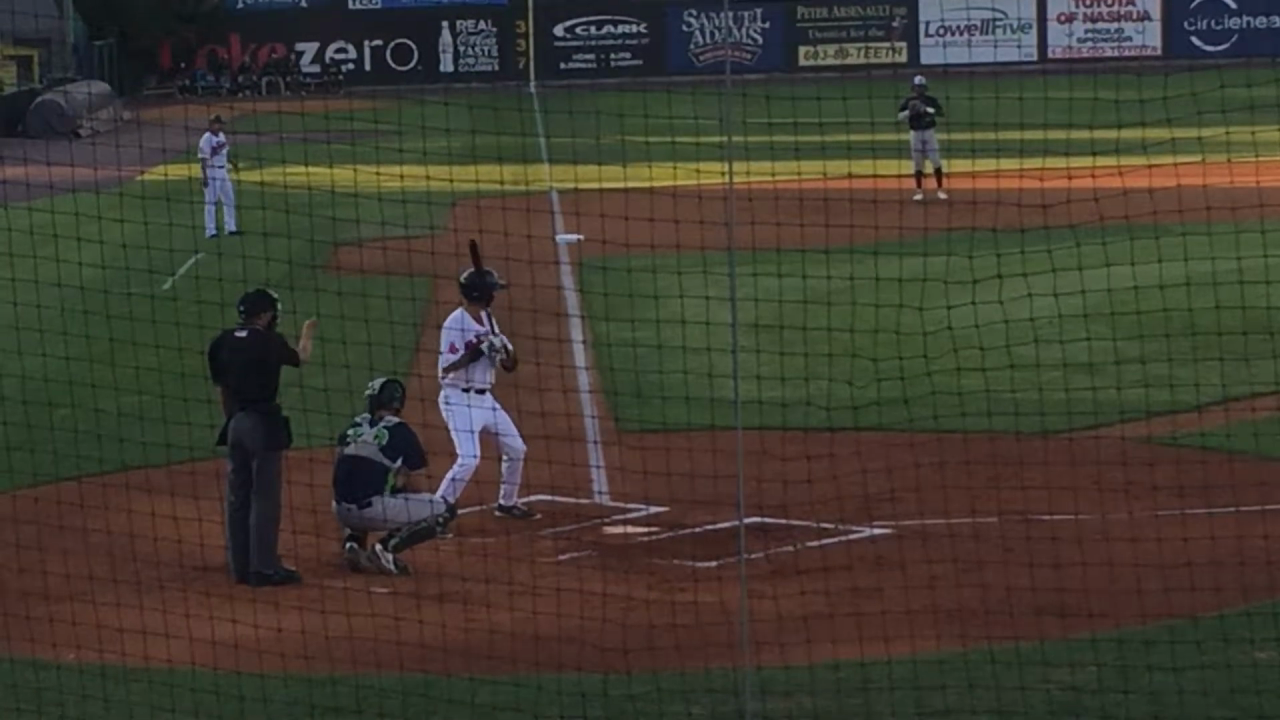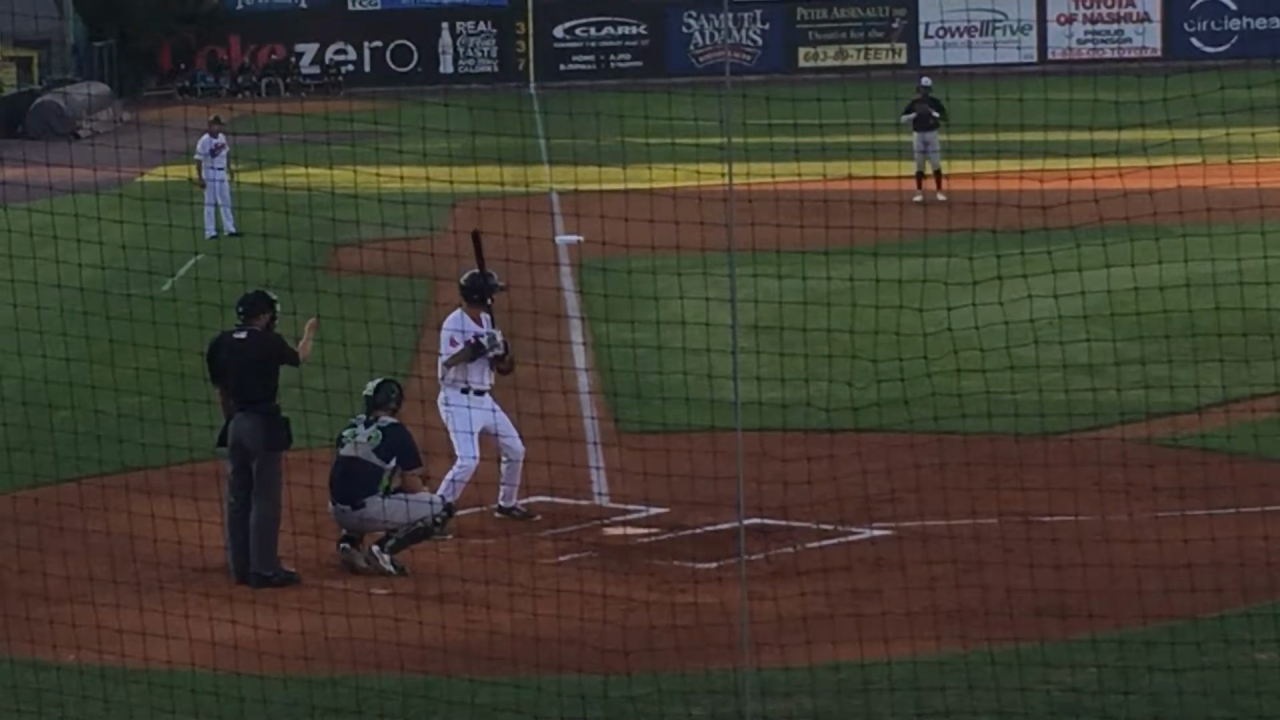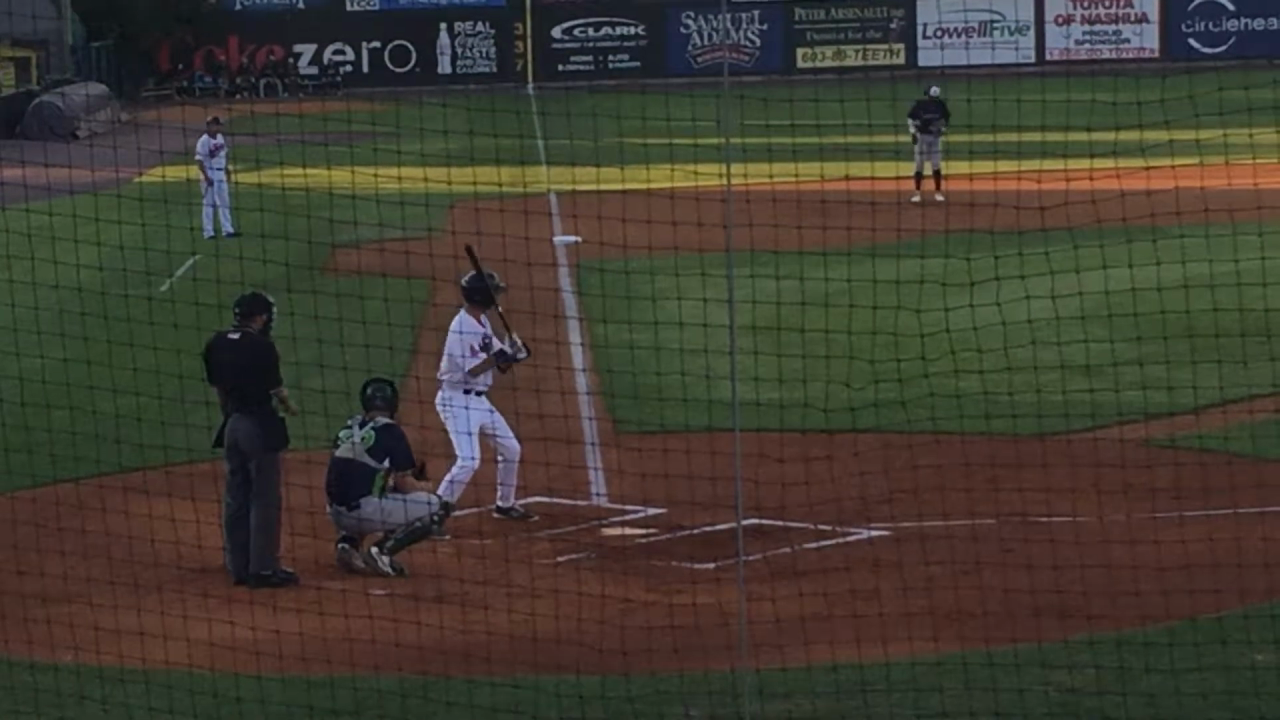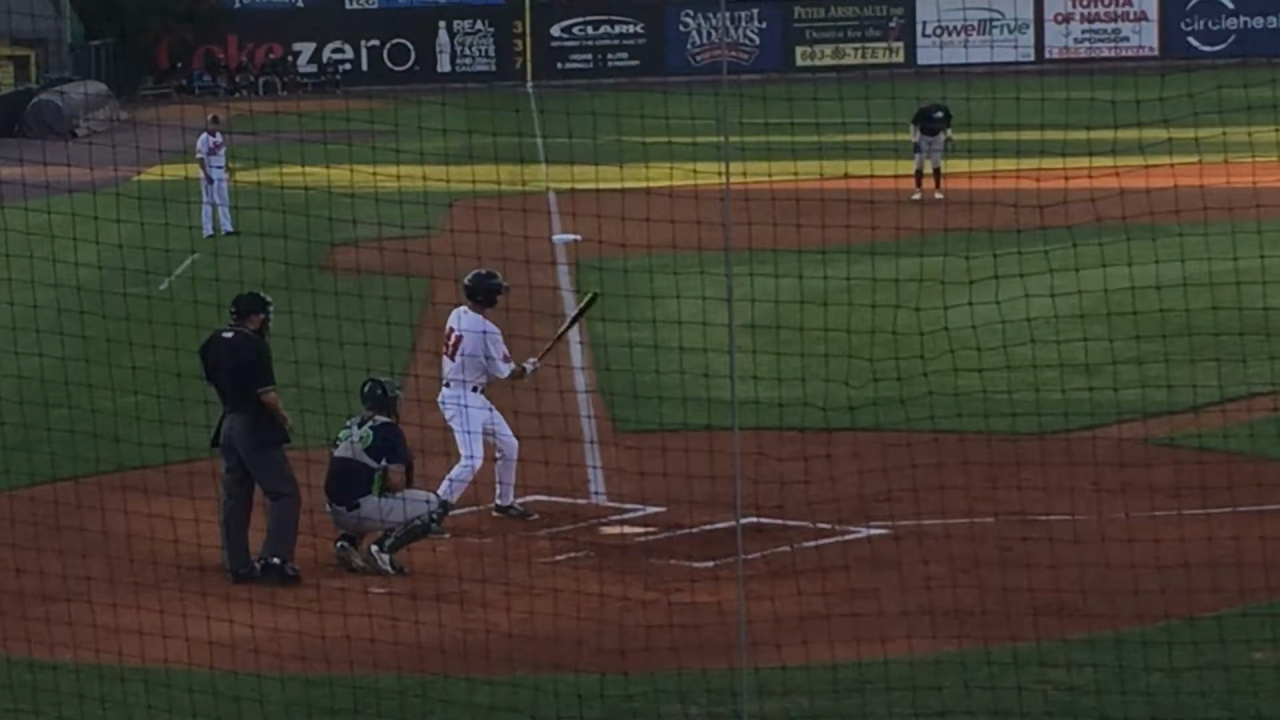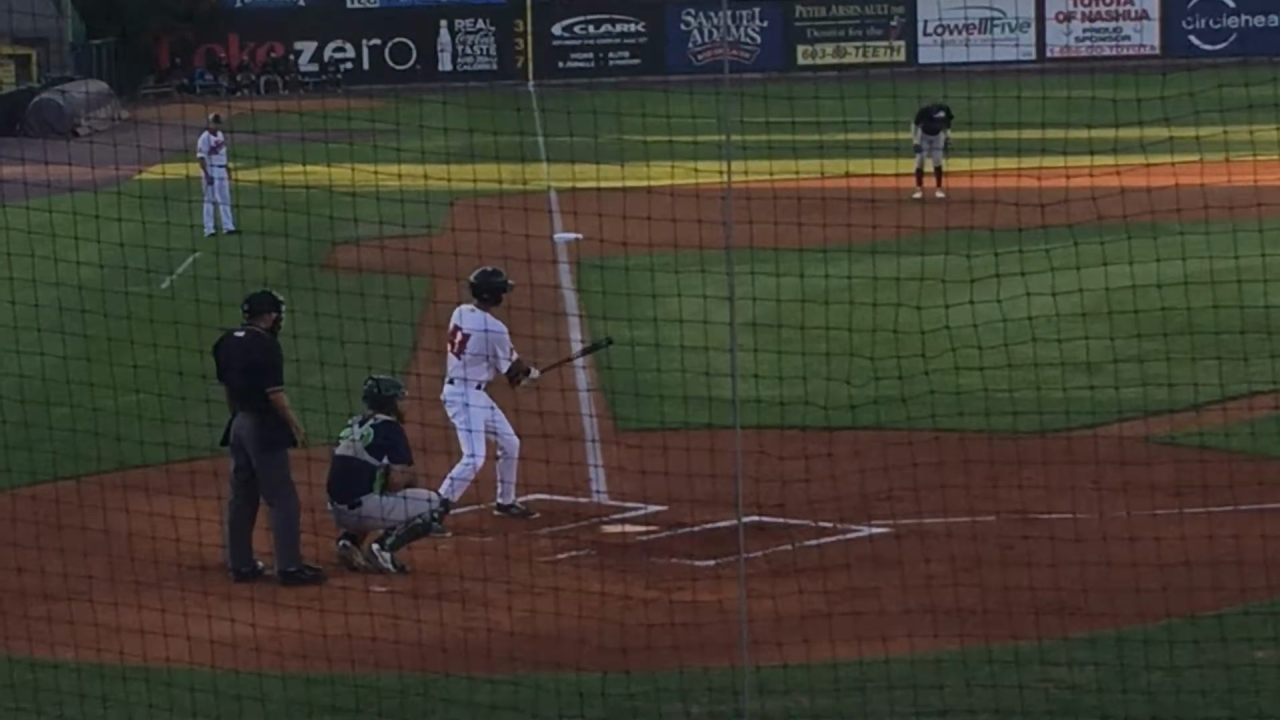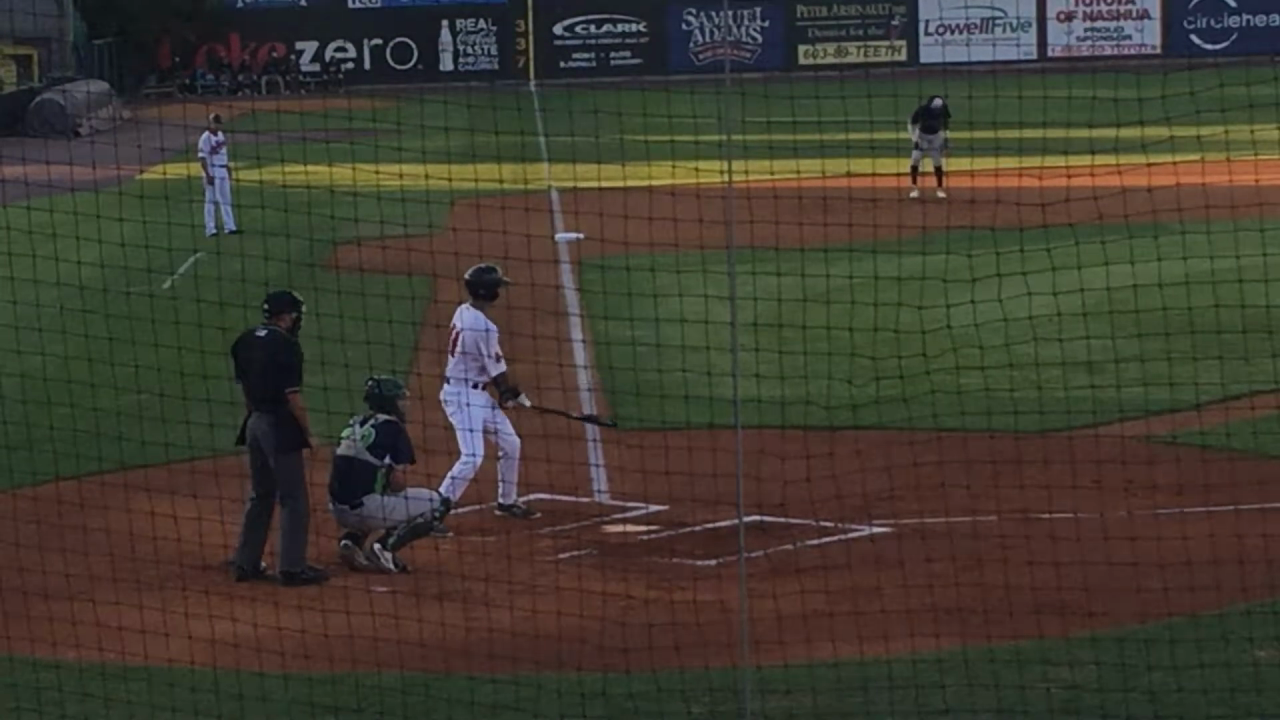
dt=0.3s
person 1, frame 1
left shoulder: (222, 342)
right shoulder: (269, 342)
left elbow: (222, 388)
right elbow: (300, 358)
right wrist: (307, 333)
left hip: (236, 424)
right hip: (263, 425)
left knee: (237, 497)
right knee: (265, 498)
left ankle: (241, 566)
right ankle: (264, 567)
person 1, frame 2
left shoulder: (220, 344)
right shoulder: (269, 343)
left elbow: (222, 390)
right elbow: (300, 357)
right wrist: (309, 333)
left hip: (236, 425)
right hip: (263, 426)
left knee: (237, 498)
right knee: (265, 499)
left ankle: (241, 567)
right ankle: (264, 569)
person 1, frame 3
left shoulder: (216, 344)
right shoulder: (261, 346)
left elbow: (219, 389)
right elbow: (277, 393)
right wrist: (290, 407)
left hip: (232, 426)
right hip: (259, 427)
left knee: (236, 499)
right knee: (266, 501)
left ankle: (239, 567)
right ankle: (264, 568)
person 1, frame 4
left shoulder: (213, 344)
right shoulder: (254, 345)
left elbow: (218, 386)
right elbow: (267, 395)
right wrist: (283, 417)
left hip: (229, 426)
right hip: (256, 428)
left knee: (234, 498)
right knee: (285, 492)
left ankle: (239, 565)
right ankle: (275, 559)
person 1, frame 5
left shoulder: (226, 343)
right shoulder: (265, 345)
left elbow: (227, 389)
right elbow: (275, 395)
right wrist: (296, 427)
left hip: (238, 425)
right hip: (264, 428)
left knee: (241, 497)
right knee: (282, 498)
left ankle: (241, 564)
right ankle: (290, 566)
person 1, frame 6
left shoulder: (245, 341)
right shoulder: (286, 345)
left elbow: (244, 388)
right elbow: (293, 396)
right wrist: (308, 432)
left hip: (254, 424)
right hip: (281, 428)
left knee: (260, 496)
right knee: (293, 499)
left ankle: (246, 562)
right ankle: (292, 567)
person 2, frame 1
left shoulder: (487, 320)
right shoulder: (455, 323)
left elbow: (511, 365)
right elbow: (448, 365)
left wrist: (503, 350)
right wrist: (481, 349)
left hip: (485, 398)
right hip: (459, 399)
left knee: (516, 448)
right knee: (469, 459)
left ankle: (507, 503)
person 2, frame 2
left shoulder: (487, 321)
right shoulder: (454, 323)
left elbow: (506, 368)
right elbow: (449, 360)
left wrist: (501, 350)
right wrist: (482, 344)
left hip: (484, 399)
right hip: (458, 400)
left knee: (515, 449)
right knee: (468, 460)
left ankle: (507, 504)
person 2, frame 3
left shoulder: (482, 322)
right shoulder: (465, 327)
left elbow: (499, 361)
right elbow: (474, 369)
left wrist: (511, 351)
right wrist: (505, 354)
left hip: (477, 399)
right hip: (456, 399)
left knee: (511, 448)
right knee: (469, 462)
left ankle: (505, 505)
person 2, frame 4
left shoulder: (458, 315)
right shoulder: (486, 330)
right elbow: (505, 372)
left wrist: (518, 366)
right wrist: (526, 369)
left hip: (472, 395)
right hip: (460, 397)
left knee: (508, 445)
right knee: (472, 460)
left ankle: (504, 503)
person 2, frame 5
left shoulder: (460, 312)
right shoulder: (494, 329)
right elbow: (509, 365)
left wrist: (517, 371)
right wrist: (529, 372)
left hip: (473, 393)
right hip: (464, 394)
left knee: (510, 443)
right knee: (474, 458)
left ankle: (506, 502)
person 2, frame 6
left shoulder: (462, 312)
right shoulder: (484, 327)
right elbow: (496, 371)
left wrist: (504, 391)
right wrist: (515, 394)
left hip: (476, 393)
right hip: (463, 394)
left knee: (511, 444)
right knee: (472, 458)
left ankle: (507, 502)
person 3, frame 1
left shoulder: (352, 427)
right shoulder: (401, 431)
left hip: (342, 510)
right hip: (373, 509)
right knee: (444, 510)
left ankle: (353, 543)
right ankle: (386, 548)
person 3, frame 2
left shoulder: (349, 429)
right shoulder: (396, 432)
right elbow: (412, 486)
right wrist: (424, 491)
left hip: (339, 512)
right hip: (368, 510)
right knee: (442, 509)
left ankle: (348, 543)
right ankle: (383, 550)
person 3, frame 3
left shoulder: (348, 428)
right shoulder: (391, 432)
right elbow: (404, 485)
left wrist: (389, 482)
right wrist: (423, 486)
left hip: (337, 512)
right hip: (364, 510)
right knee: (437, 508)
left ankle: (347, 542)
right ankle: (382, 551)
person 3, frame 4
left shoulder: (349, 428)
right shoulder: (389, 430)
right elbow: (395, 482)
left hip: (337, 512)
right hip: (363, 510)
right knee: (435, 506)
left ankle: (347, 541)
right ankle: (382, 550)
person 3, frame 5
left shoulder: (352, 427)
right shoulder: (391, 428)
right elbow: (396, 482)
right wrist: (409, 481)
left hip: (338, 509)
right hip: (364, 508)
right knee: (436, 504)
left ankle: (348, 540)
right ankle: (383, 548)
person 3, frame 6
left shoulder: (353, 426)
right shoulder: (392, 428)
right elbow: (396, 482)
right wrist: (400, 489)
left hip: (340, 510)
right hip: (365, 508)
right knee: (439, 503)
left ankle: (351, 540)
right ankle: (384, 547)
